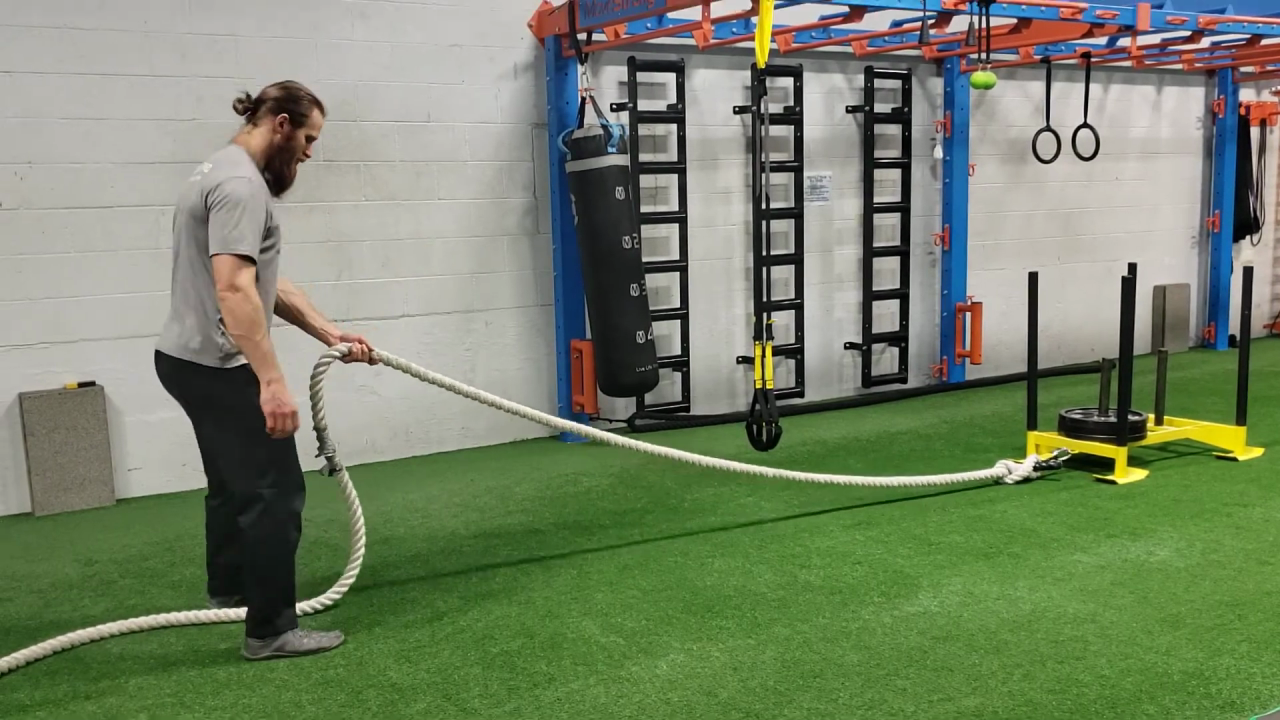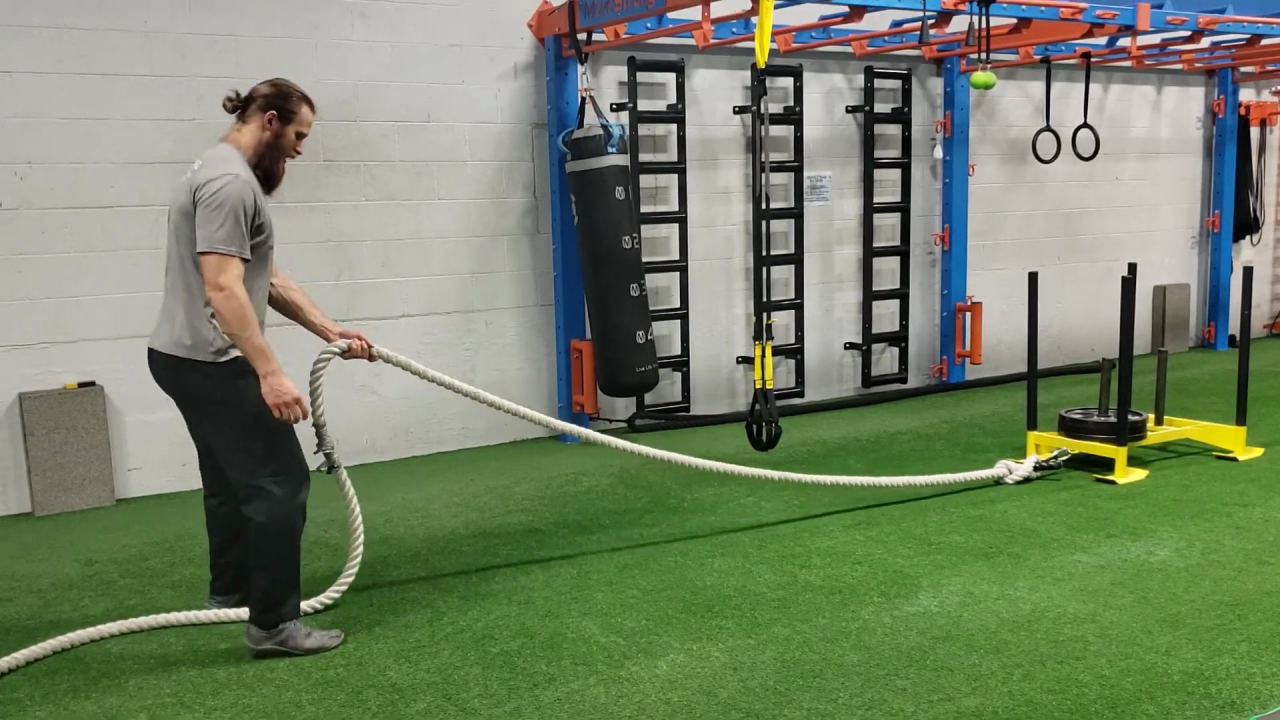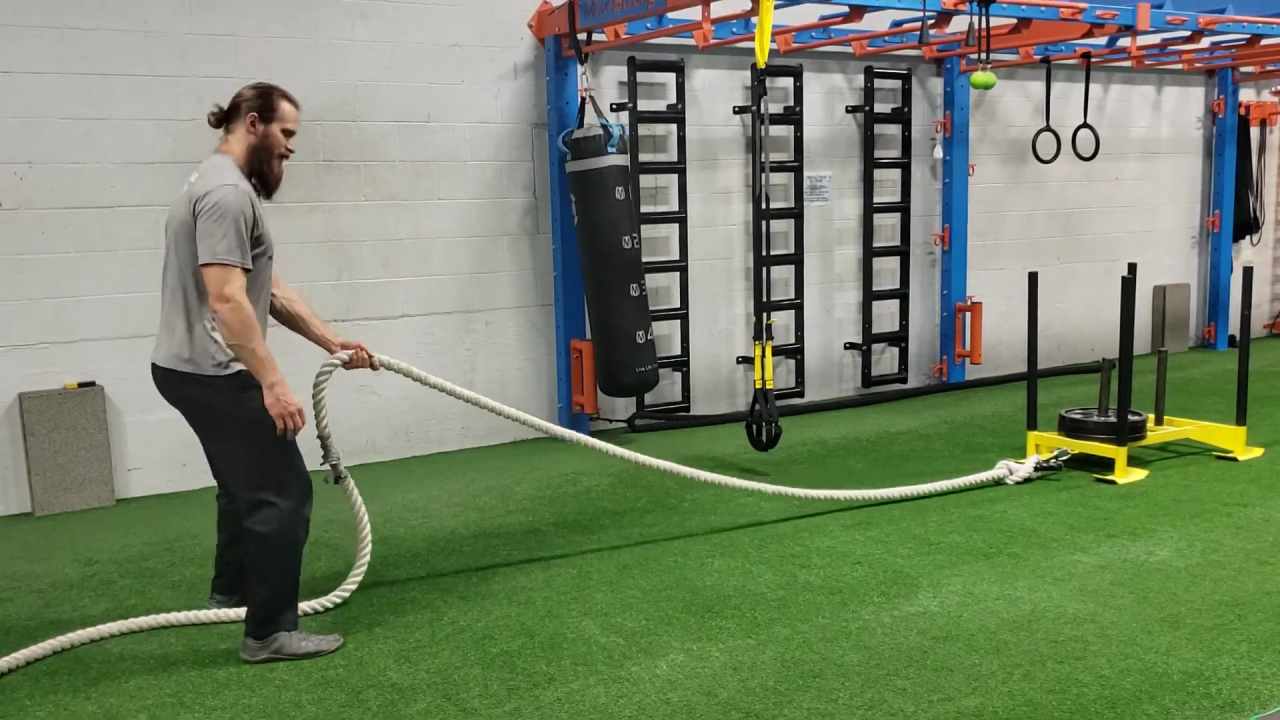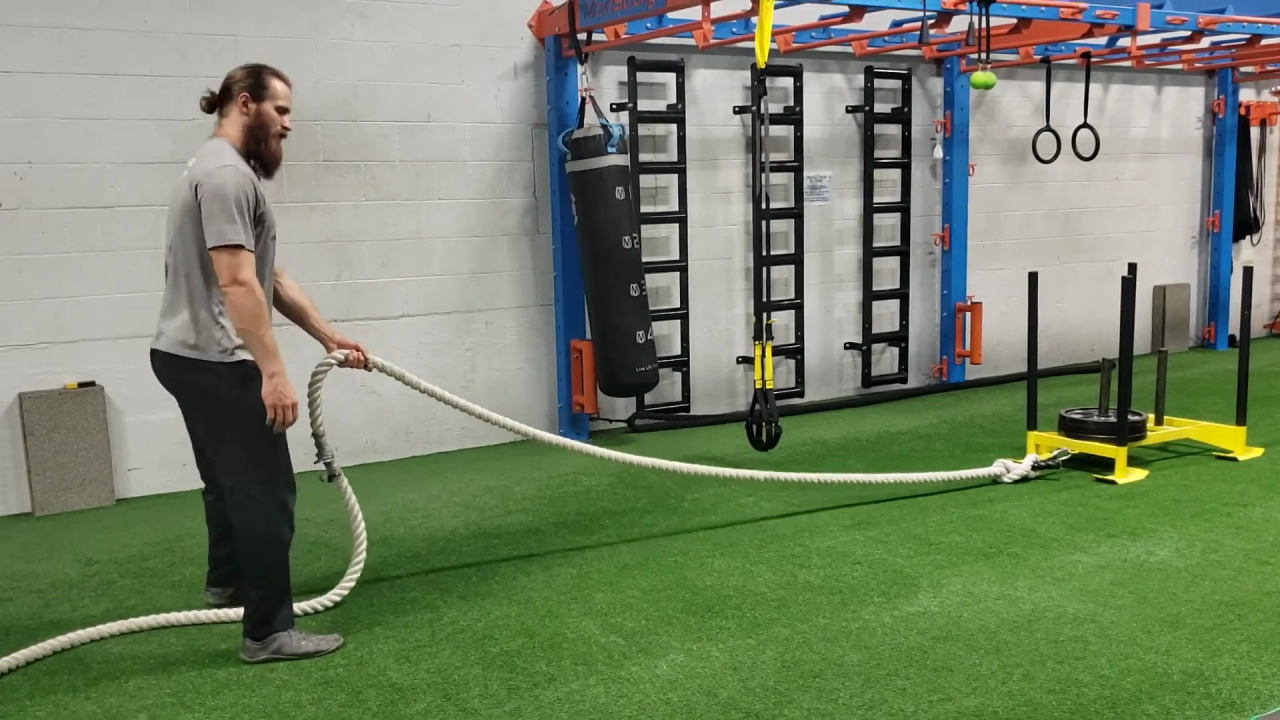
dt=0.2s
person 1, frame 1
left shoulder: (224, 172)
right shoulder: (241, 184)
left elbow: (268, 282)
right elbow: (236, 290)
left wrist: (331, 334)
right wrist: (273, 382)
left hip: (186, 356)
right hip: (215, 363)
left knee: (234, 481)
right knee: (273, 489)
left ankle: (230, 585)
right ankle: (271, 629)
person 1, frame 2
left shoulder: (223, 173)
right shoulder: (230, 181)
left elbow: (268, 278)
right elbow: (224, 288)
left wrist: (329, 329)
right wrist: (271, 373)
left hip: (183, 355)
right hip: (208, 360)
left knee: (232, 477)
right knee: (279, 480)
left ankle: (232, 586)
right ankle: (275, 622)
person 1, frame 3
left shoulder: (223, 185)
right shoulder: (227, 192)
left elbow: (268, 289)
right elbow: (227, 299)
left wrist: (329, 338)
right wrist: (274, 384)
left hip: (186, 367)
right hip: (211, 372)
left knee: (245, 481)
right knee: (282, 493)
left ankle: (234, 586)
right ankle: (270, 630)
person 1, frame 4
left shoulder: (218, 168)
right shoulder: (227, 173)
left elbow: (270, 276)
right elbow: (237, 284)
left wrist: (329, 335)
right wrist: (274, 372)
left hip: (185, 354)
right hip: (215, 361)
left knee: (229, 478)
right knee: (264, 489)
left ankle: (229, 582)
right ankle: (267, 631)
